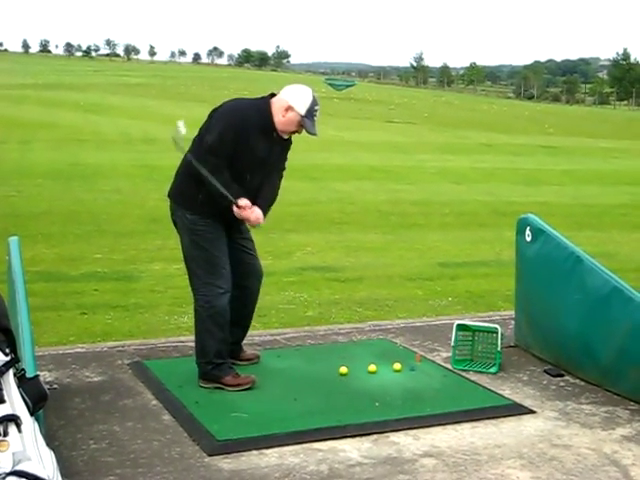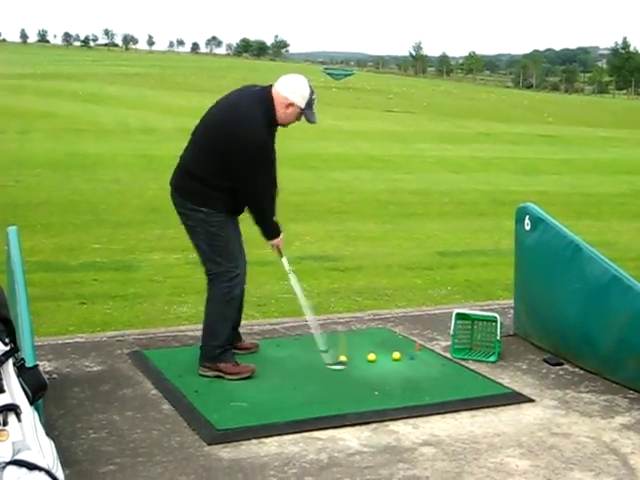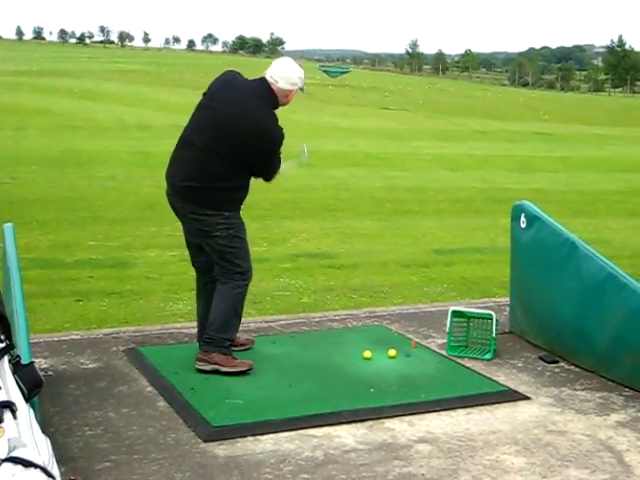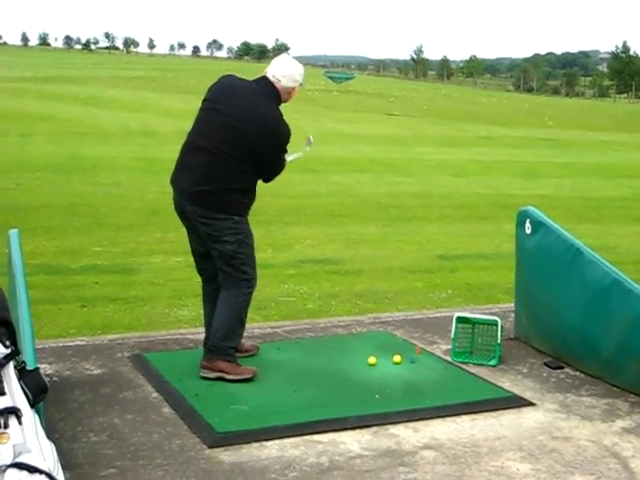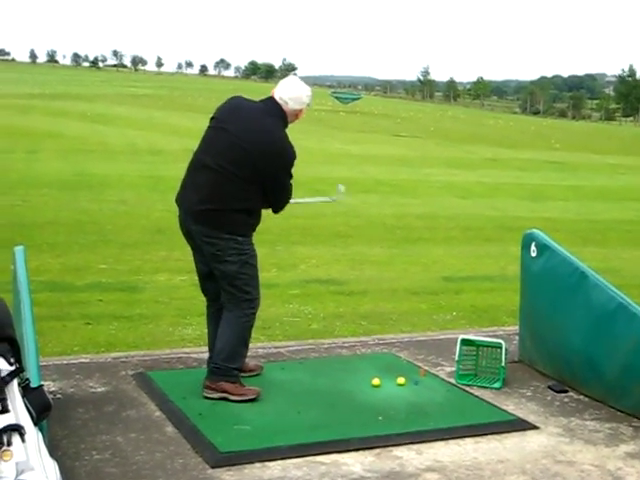
dt=0.2s
person 1, frame 1
left shoulder: (279, 136)
right shoulder: (236, 116)
left elbow: (271, 178)
right elbow: (209, 164)
left wrist: (259, 209)
right wrist: (238, 199)
left hip: (229, 212)
right hip: (198, 210)
left knee: (249, 277)
right knee: (215, 288)
left ankle: (229, 347)
right ankle: (213, 369)
person 1, frame 2
left shoulder: (254, 96)
right shoulder: (251, 127)
left elbow: (264, 171)
right elbow: (254, 185)
left wrist: (268, 222)
right wrist: (271, 230)
left hip: (202, 192)
right hip: (202, 200)
left knee: (228, 268)
right knee: (228, 274)
left ankle: (225, 336)
right ankle: (214, 357)
person 1, frame 3
left shoulder: (228, 81)
right shoulder: (265, 128)
right elbow: (266, 171)
right wrist: (255, 164)
left hip: (181, 187)
right hip: (212, 202)
left knee: (209, 268)
right knee: (235, 273)
left ankle: (216, 334)
right ankle: (213, 349)
person 1, frame 4
left shoulder: (226, 85)
right shoulder: (273, 125)
right elbow: (271, 171)
left hip: (186, 193)
right hip: (221, 207)
left knee: (214, 274)
right knee: (239, 280)
left ankle: (223, 340)
right ankle: (217, 357)
person 1, frame 5
left shoulder: (234, 106)
right shoulder: (277, 145)
right elbow: (278, 197)
right wrist: (275, 200)
left hip: (193, 212)
right hip: (225, 225)
left knee: (219, 294)
right knee: (242, 300)
left ankle: (227, 360)
right ankle: (220, 377)
